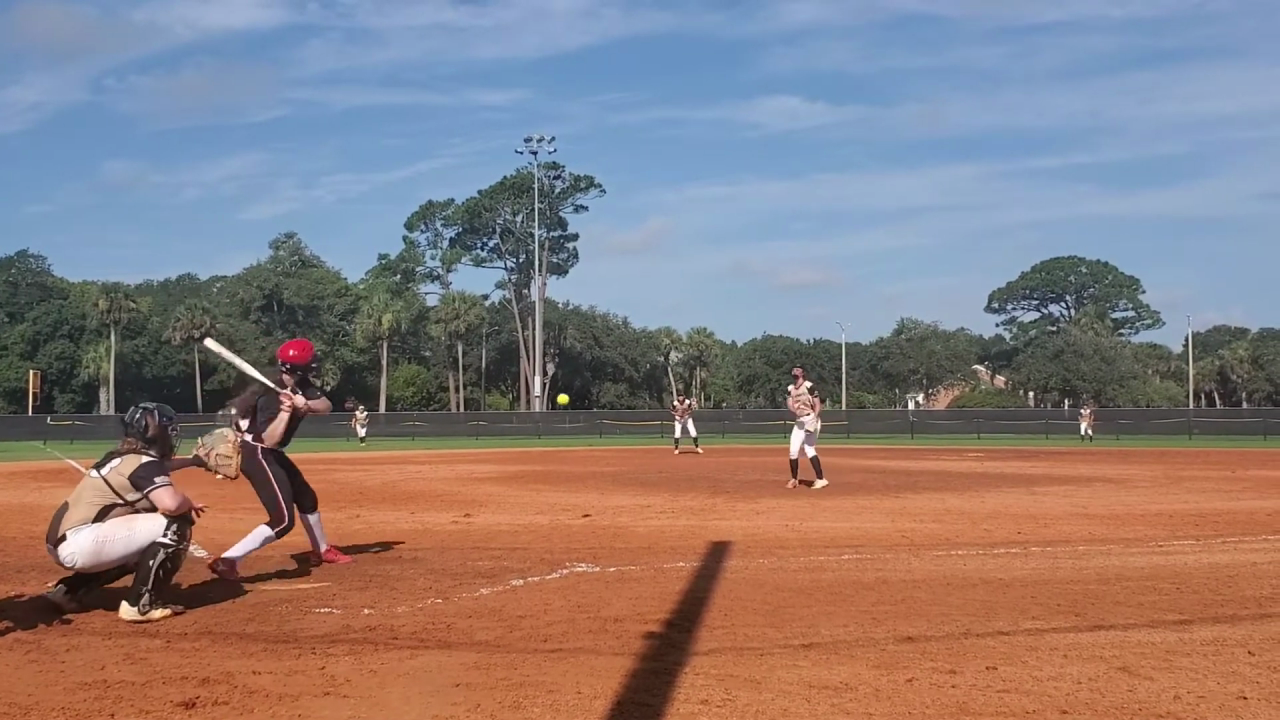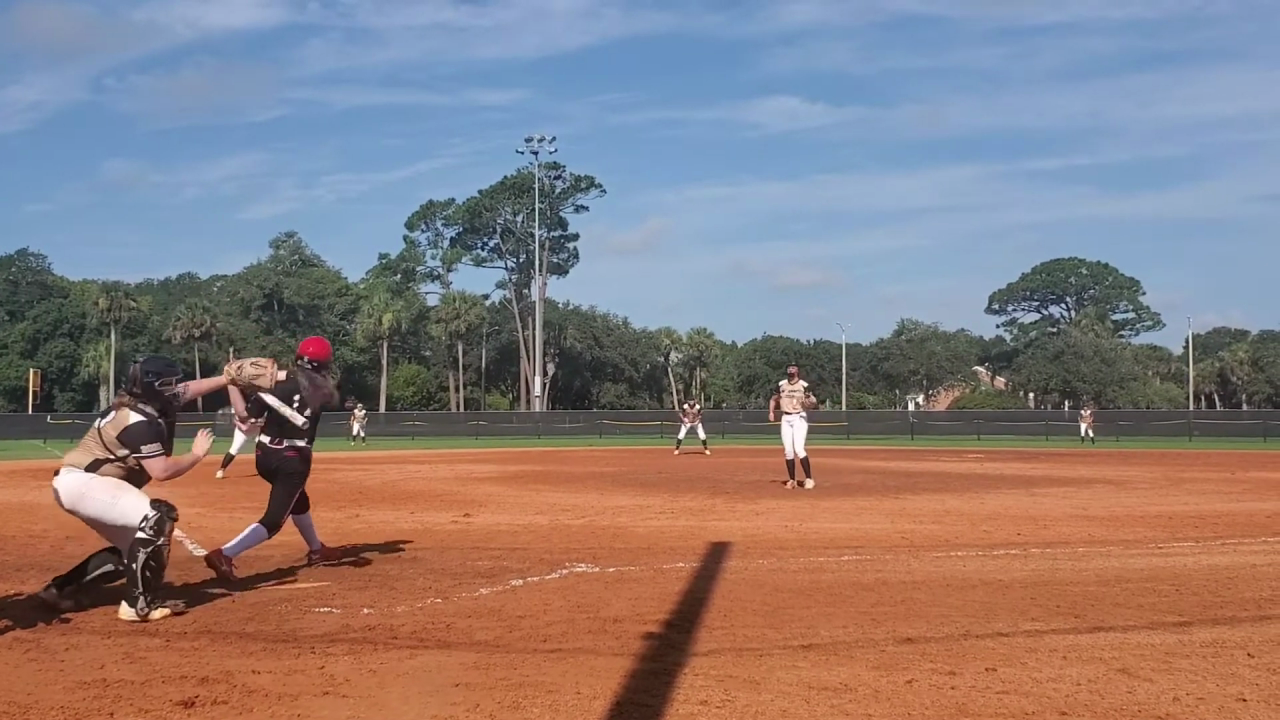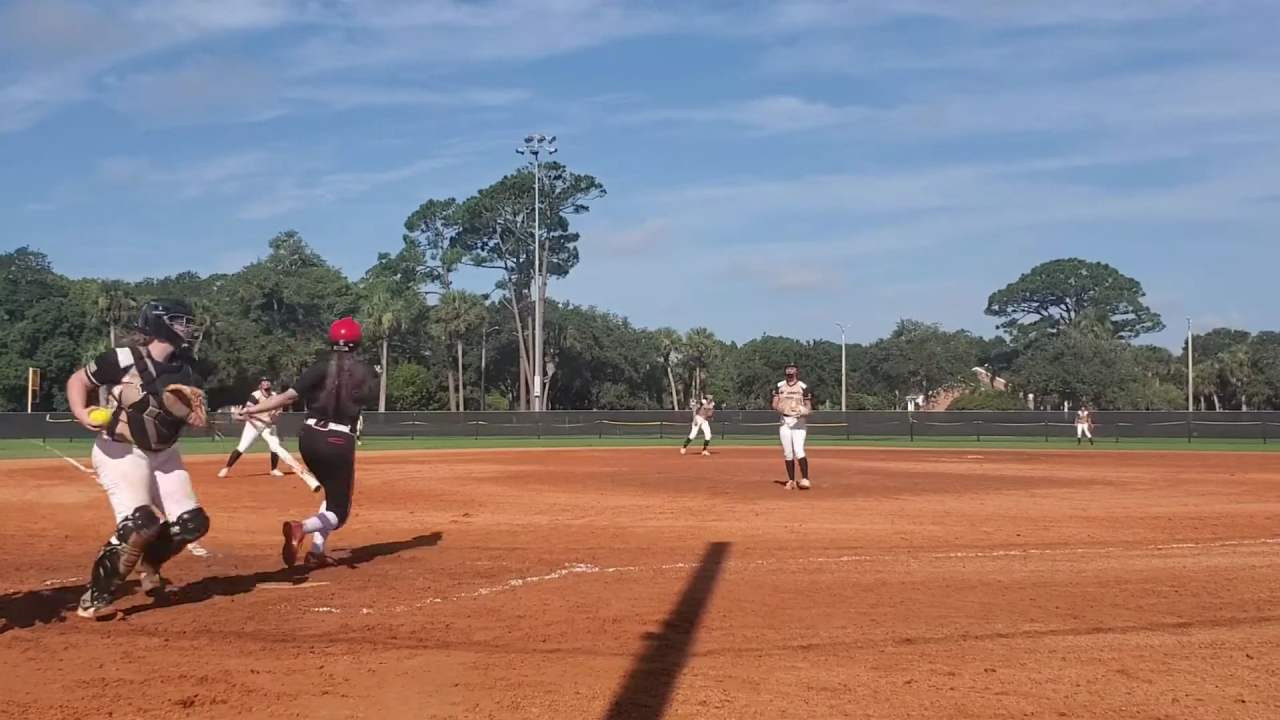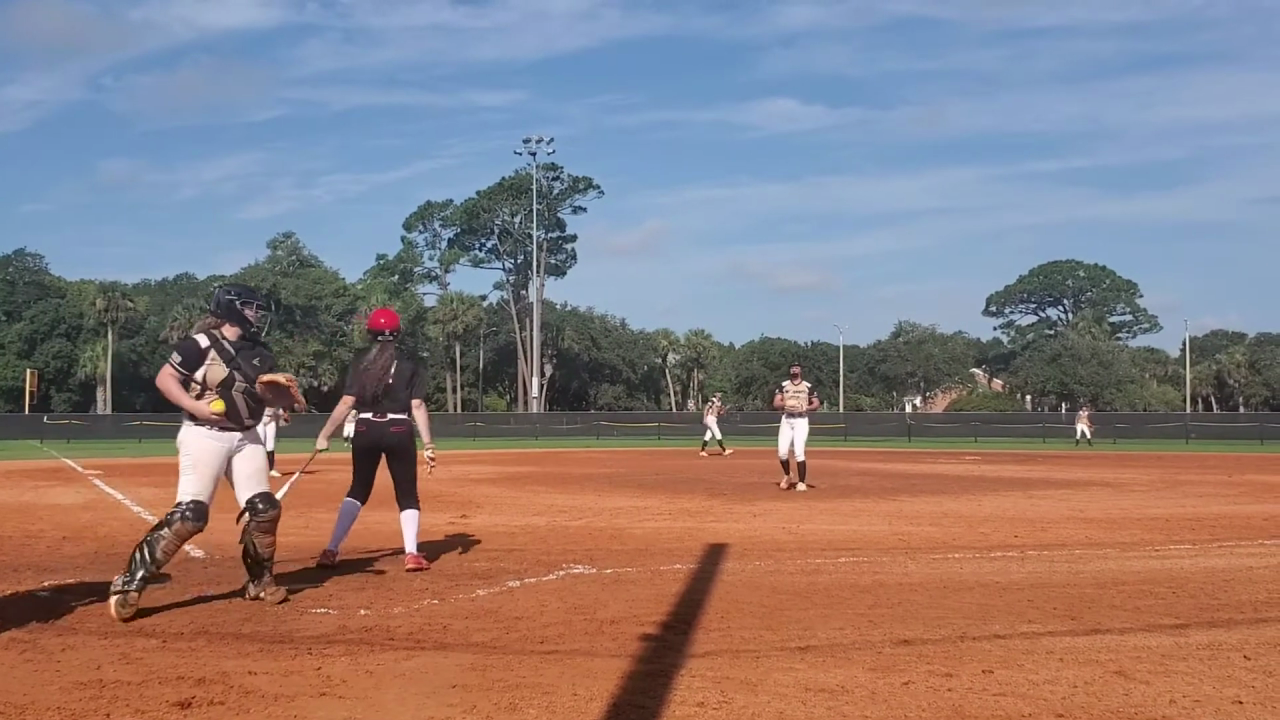
dt=0.4s
person 1, frame 1
left shoulder: (124, 455)
right shoulder: (145, 464)
right elbow: (171, 503)
left wrist: (195, 460)
right wrist: (189, 505)
left hip: (63, 542)
right hip: (80, 543)
left knee: (139, 550)
right knee: (176, 526)
left ankle: (68, 591)
right ankle: (141, 605)
person 1, frame 2
left shoulder: (149, 406)
right shoulder: (139, 422)
left elbow: (190, 389)
right elbow: (162, 471)
left wrist: (227, 379)
right wrist: (196, 454)
left hip: (83, 485)
right hip: (79, 483)
left knee: (135, 548)
right knee: (158, 517)
left ankle: (62, 589)
right ankle: (140, 604)
person 1, frame 3
left shoulder: (187, 368)
right shoulder: (123, 359)
left elbow: (190, 413)
right elbow: (77, 381)
left wrist: (195, 413)
right wrist: (82, 414)
left hip: (162, 454)
right hip: (119, 450)
left knee: (192, 523)
right knee: (139, 525)
left ankle: (148, 563)
right ankle: (95, 598)
person 1, frame 4
left shoulder: (258, 350)
right shoulder: (200, 344)
right elbow: (164, 379)
right wrist: (192, 404)
left hip: (246, 437)
right hip: (203, 436)
left knee: (265, 509)
right knee: (189, 514)
left ankle: (259, 581)
right ankle: (129, 582)
person 2, frame 1
left shoulder: (303, 387)
right shoulder: (270, 397)
left elbow: (326, 406)
right elbow: (270, 440)
left wrist: (306, 404)
right wrist: (286, 411)
left hip: (271, 454)
right hip: (257, 455)
left knee: (306, 498)
right knee: (283, 520)
left ankle: (322, 550)
right ankle: (227, 560)
person 2, frame 2
left shoulder: (280, 387)
right shoulder: (322, 385)
left elbow: (245, 413)
right elbow: (290, 376)
left wrist: (232, 383)
left hip: (264, 455)
right hip: (294, 458)
left knee: (297, 500)
right knee: (273, 520)
left ankle: (317, 550)
right ankle: (224, 554)
person 2, frame 3
left shoulder: (321, 368)
right shoulder: (364, 372)
left elbow: (288, 396)
left wrist: (250, 410)
left hip: (309, 439)
right hip: (339, 443)
left knee: (335, 494)
right knee: (337, 513)
left ankle: (317, 550)
right ankle: (299, 528)
person 2, frame 4
left shoulder: (361, 363)
right shoulder: (409, 365)
left elbow: (347, 403)
right elbow: (418, 406)
left wrist: (323, 436)
right wrist: (428, 445)
left hip: (366, 431)
right hip: (399, 432)
left knee: (358, 491)
right knee: (407, 495)
left ankle: (330, 551)
right ankle: (412, 554)
